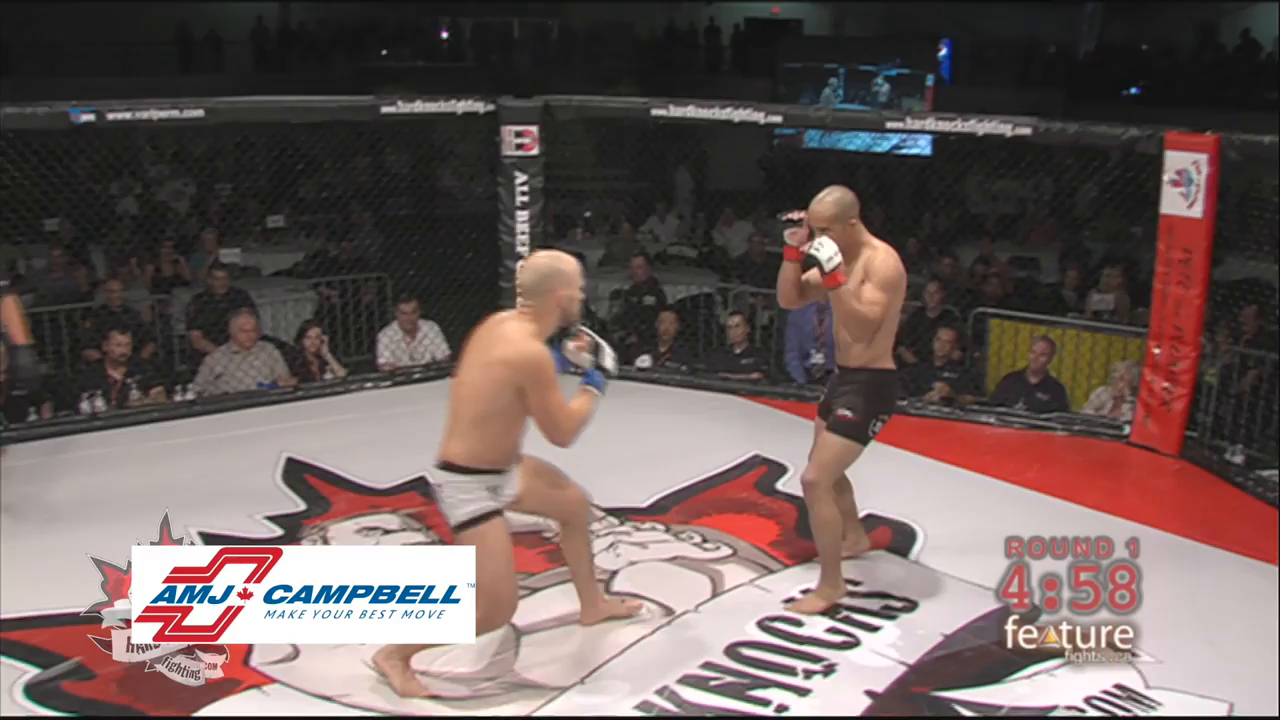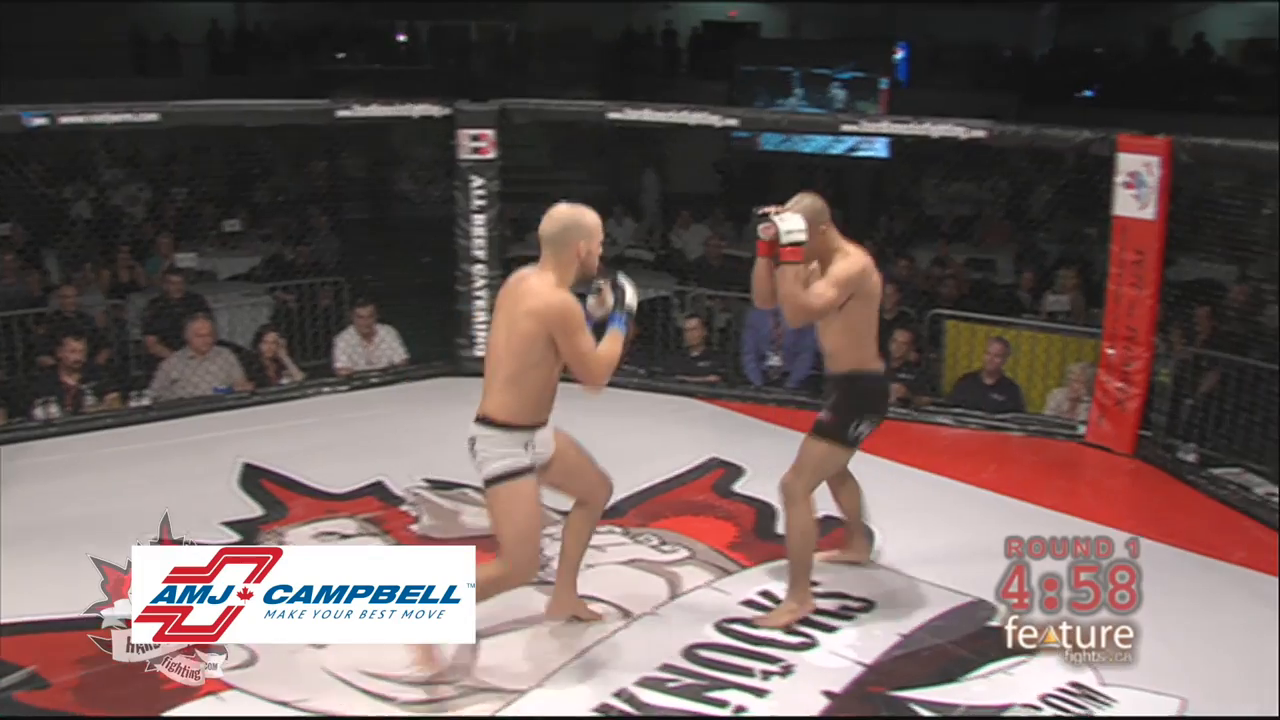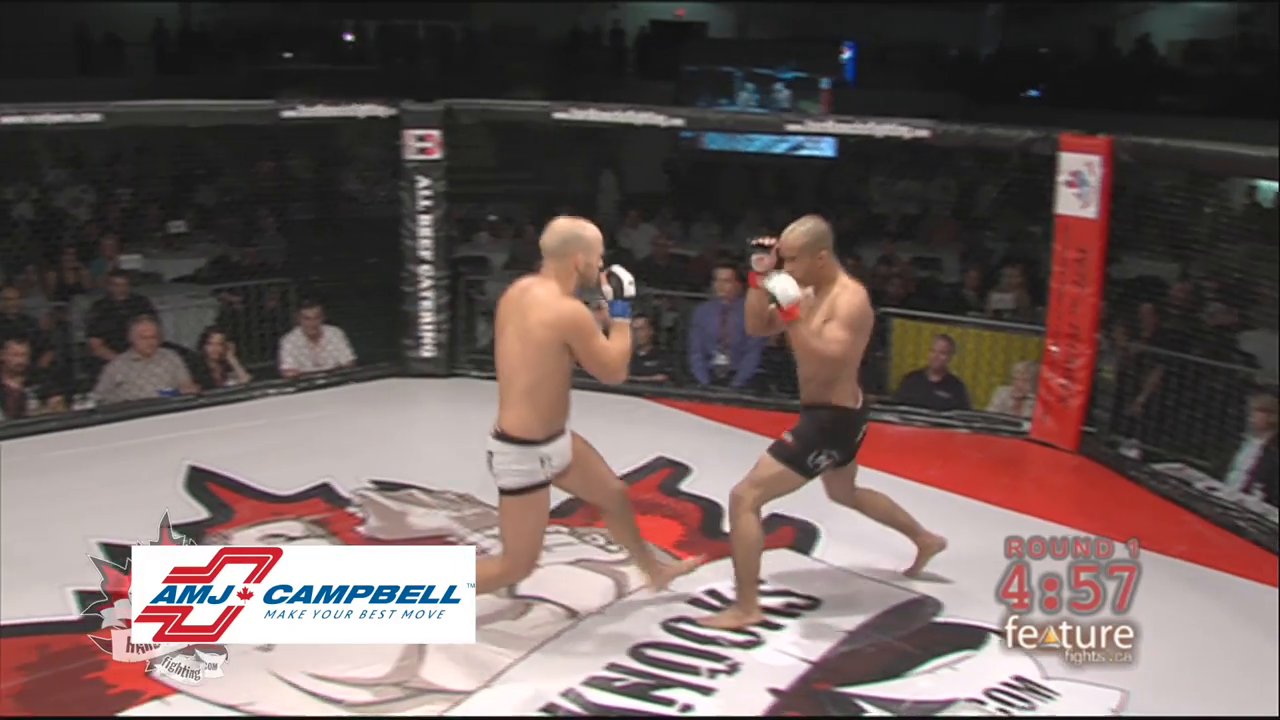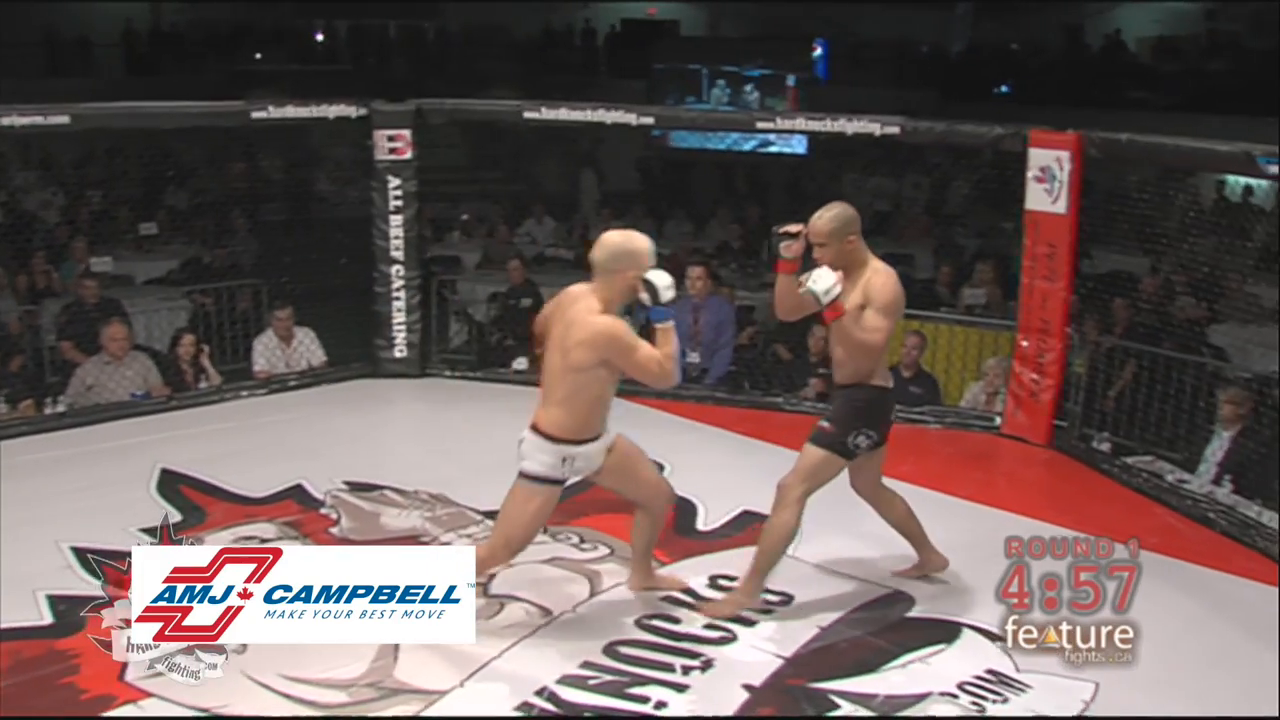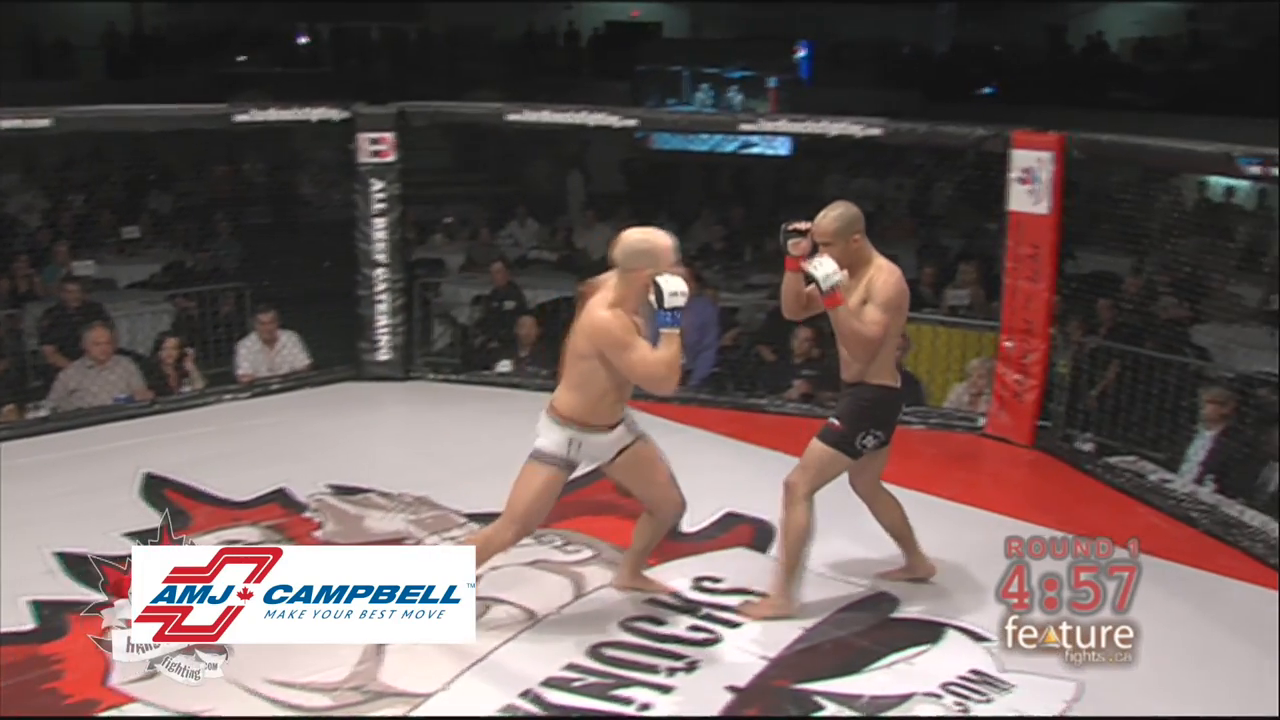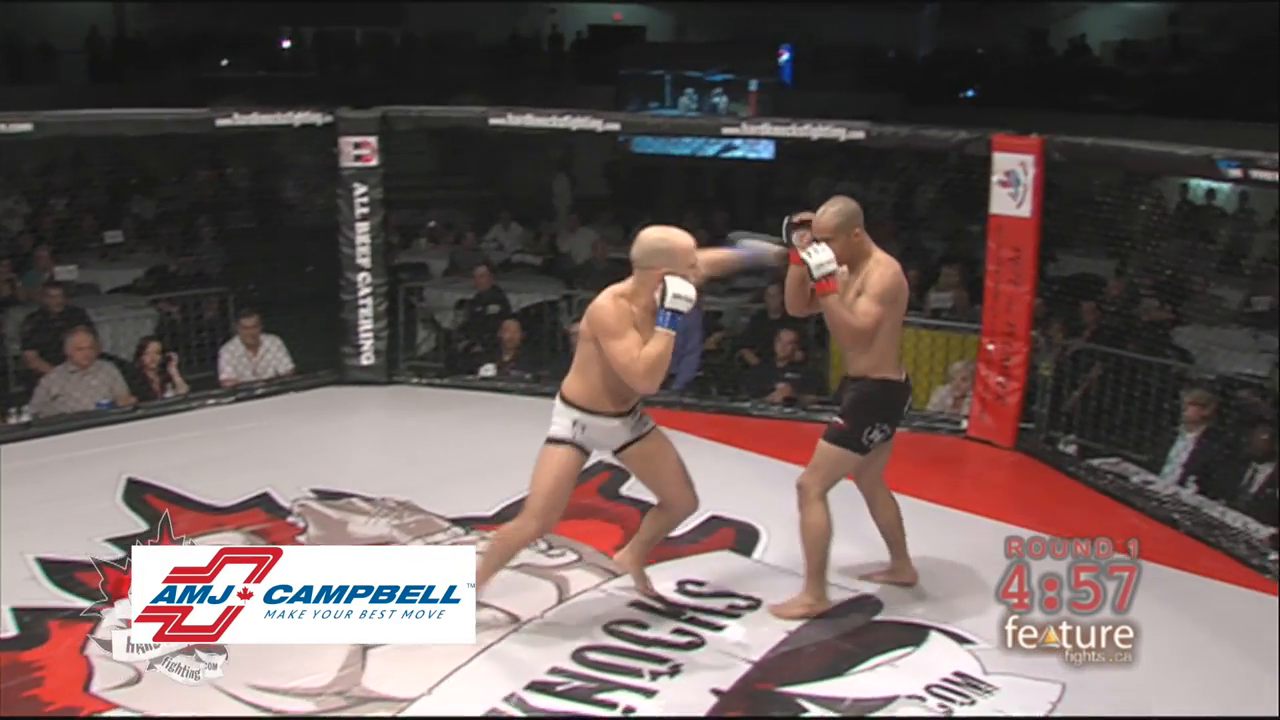
dt=0.2s
person 1, frame 1
left shoulder: (883, 263)
right shoulder: (839, 259)
left elbow: (863, 328)
right elbow: (789, 299)
left wrist: (833, 277)
right wrist: (792, 252)
left hip: (872, 383)
right hip: (846, 375)
left knee: (816, 479)
right knee: (830, 469)
left ankle: (829, 585)
right ankle: (853, 537)
person 1, frame 2
left shoulder: (853, 267)
right shoulder: (820, 265)
left elbow: (794, 313)
right elbow: (763, 298)
left wrist: (791, 253)
right wrist: (766, 247)
left hip: (859, 390)
right hip: (851, 384)
left knee: (794, 486)
right knee: (832, 470)
left ankle: (799, 599)
right ankle: (858, 540)
person 1, frame 3
left shoulder: (849, 300)
right shoulder: (810, 290)
left elbow: (822, 363)
right elbow: (757, 328)
left wrist: (790, 312)
right wrist: (761, 276)
left hip: (830, 421)
right hip: (837, 413)
left knee: (743, 500)
right knee: (842, 492)
left ankle: (746, 606)
right ankle: (925, 540)
person 1, frame 4
left shoulder: (882, 284)
right shoulder: (837, 274)
left elbow: (867, 356)
right elbow: (785, 312)
left wrist: (832, 307)
right wrist: (788, 261)
left hip: (863, 401)
right hip: (858, 397)
left knee: (791, 490)
right knee: (869, 486)
left ankle: (747, 592)
right ankle: (929, 556)
person 1, frame 5
left shoulder: (886, 281)
right shoulder: (845, 274)
left elbow: (863, 349)
right elbow: (793, 310)
left wrist: (834, 296)
right wrist: (795, 260)
left hip: (870, 400)
right hip: (868, 396)
left knee: (798, 486)
right knee: (867, 485)
left ankle: (782, 595)
right ankle: (917, 562)
person 1, frame 6
left shoulder: (883, 274)
right shoulder: (846, 268)
left elbow: (850, 338)
right elbow: (796, 308)
left wrist: (824, 283)
right wrist: (798, 256)
left hip: (876, 394)
right hip: (880, 390)
left knee: (811, 487)
right knee: (870, 483)
left ankle: (814, 594)
right ankle: (901, 567)
person 2, frame 1
left shoulder: (500, 325)
right shoulder: (530, 354)
right elbow: (561, 433)
left wrist: (565, 363)
right wrist: (593, 380)
left hip: (500, 469)
right hip: (471, 484)
left knee: (576, 506)
right knee: (495, 609)
left ankle: (594, 604)
right ankle: (394, 655)
person 2, frame 2
left shoulder: (523, 280)
right shoulder: (556, 305)
right elbow: (595, 376)
left wrist: (594, 313)
right wrist: (619, 321)
left hip: (531, 432)
right hip: (504, 442)
left knee: (597, 490)
right knee: (519, 566)
left ankle: (565, 599)
person 2, frame 3
left shoulder: (518, 291)
right shoulder: (568, 313)
right elbow: (613, 373)
right wrist: (620, 307)
left hip: (552, 440)
right hip: (523, 454)
left knee: (614, 496)
right knee: (516, 568)
left ankle: (652, 568)
person 2, frame 4
left shoulder: (575, 296)
right shoulder: (604, 330)
left elbow: (541, 328)
right elbow: (667, 376)
right wrist: (663, 313)
left hip: (593, 440)
right hip: (554, 451)
left knee: (660, 498)
right knee: (503, 550)
left ankle: (642, 574)
person 2, frame 5
left shoulder: (613, 283)
right shoulder: (606, 322)
left elbow: (588, 289)
right elbow: (665, 383)
right wrist: (670, 316)
left hip: (614, 430)
right hip: (565, 436)
left knee: (670, 505)
right knee: (511, 531)
left ankle: (630, 573)
person 2, frame 6
left shoulder: (660, 285)
right shoulder: (608, 309)
left elbow: (700, 261)
right elbow: (645, 380)
left wrist: (749, 254)
right wrist: (670, 317)
left hip: (624, 417)
right hip: (578, 419)
left knee: (683, 503)
right knee: (535, 520)
left ankle: (633, 557)
right ankle: (471, 588)
